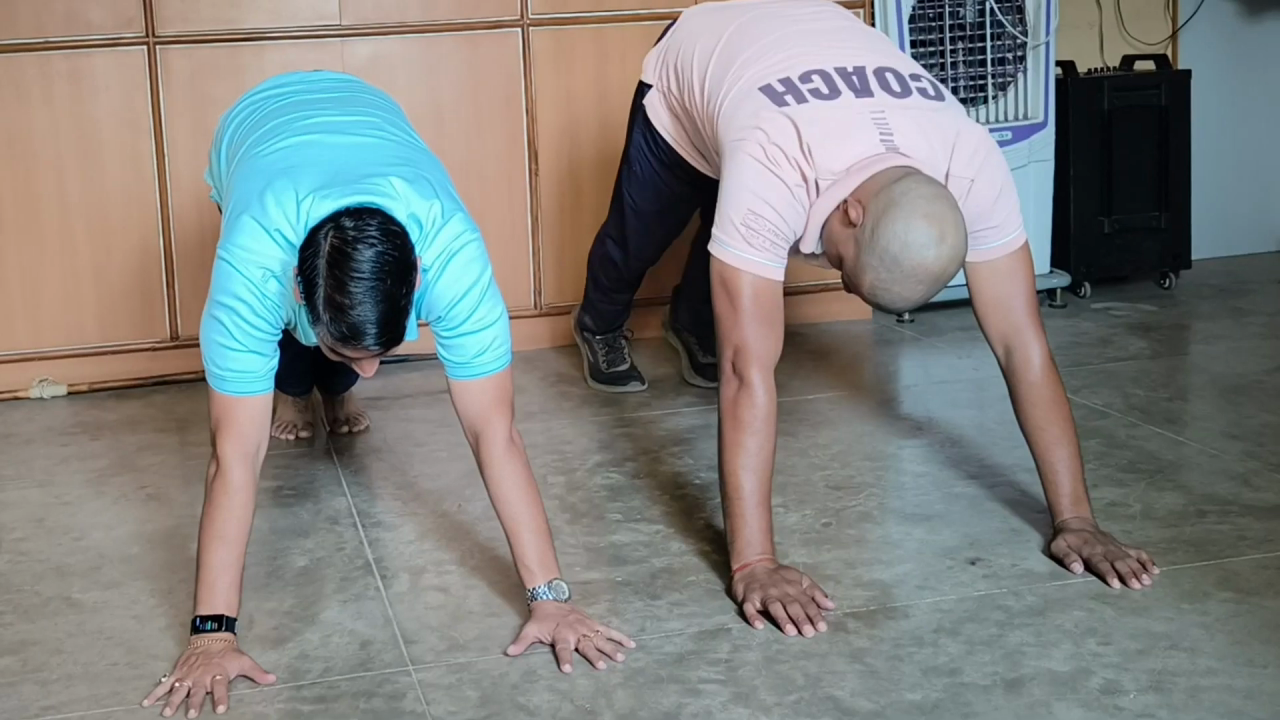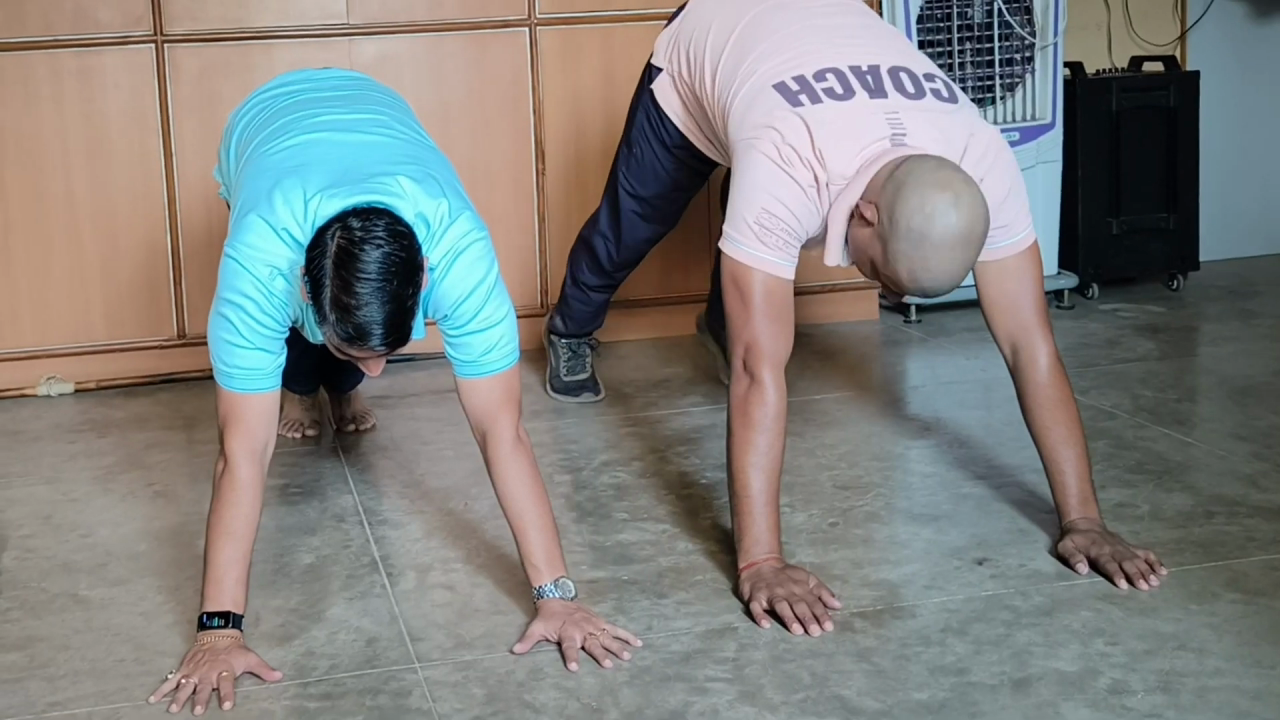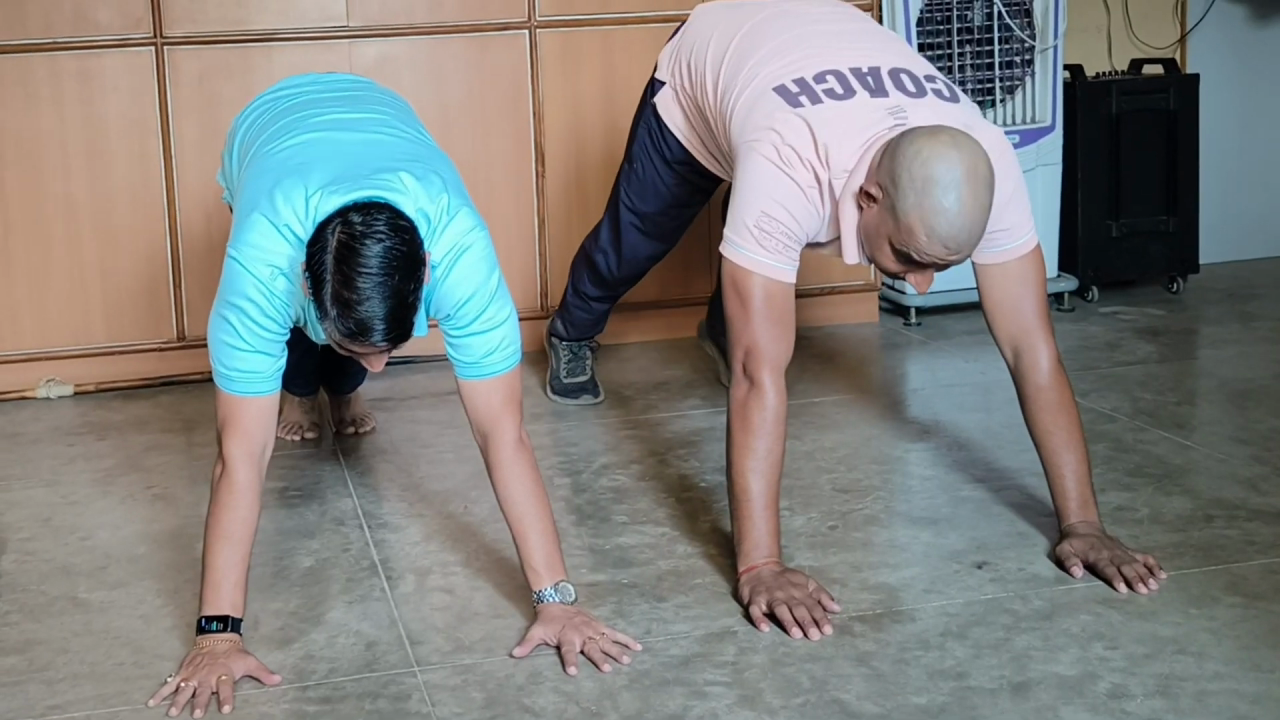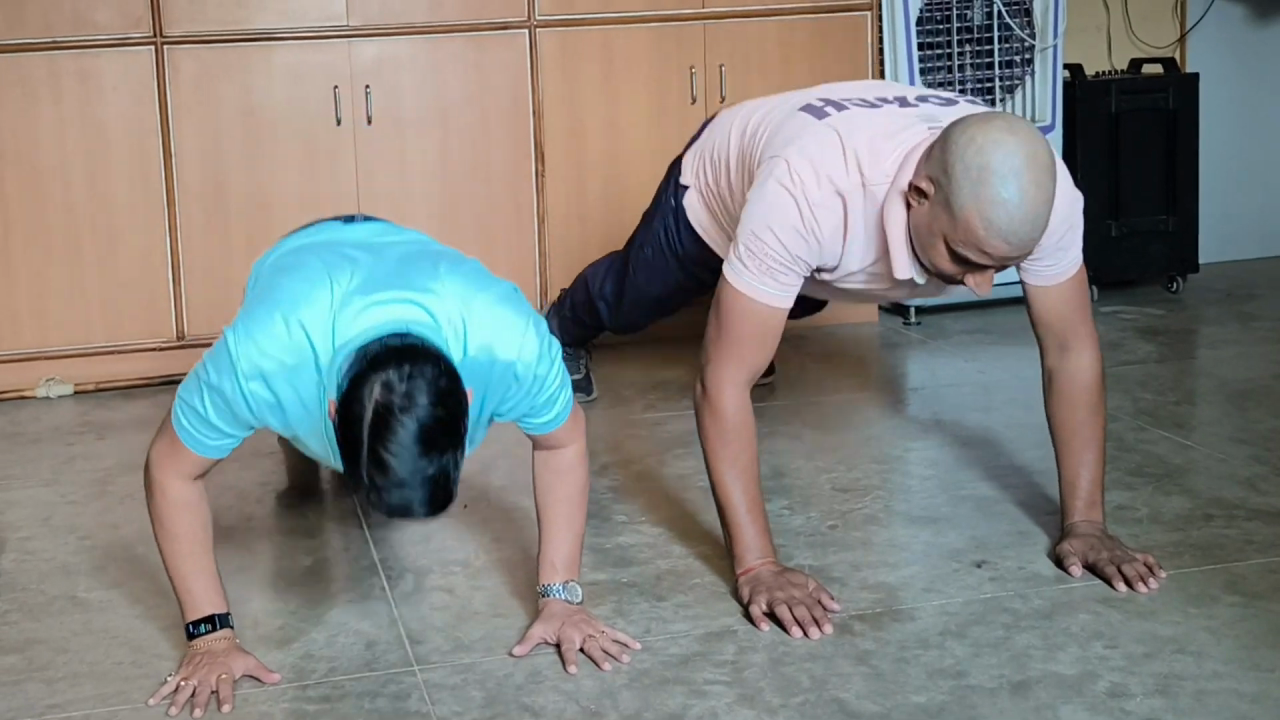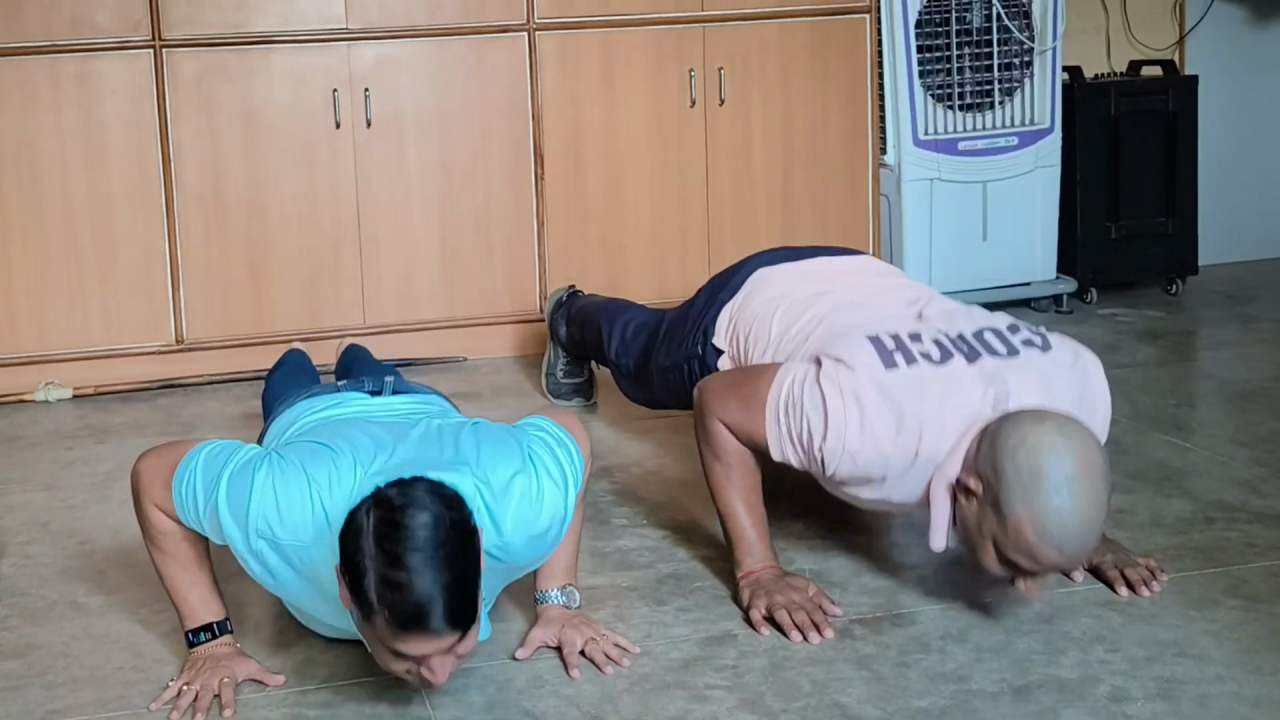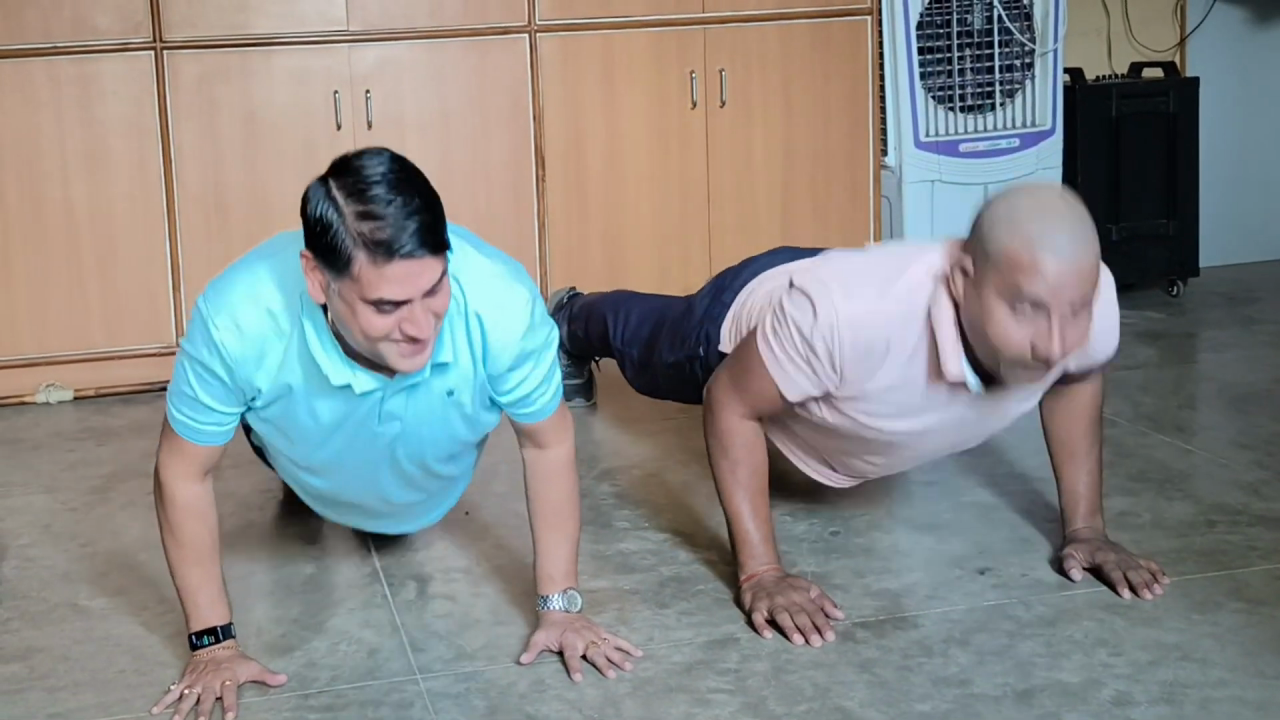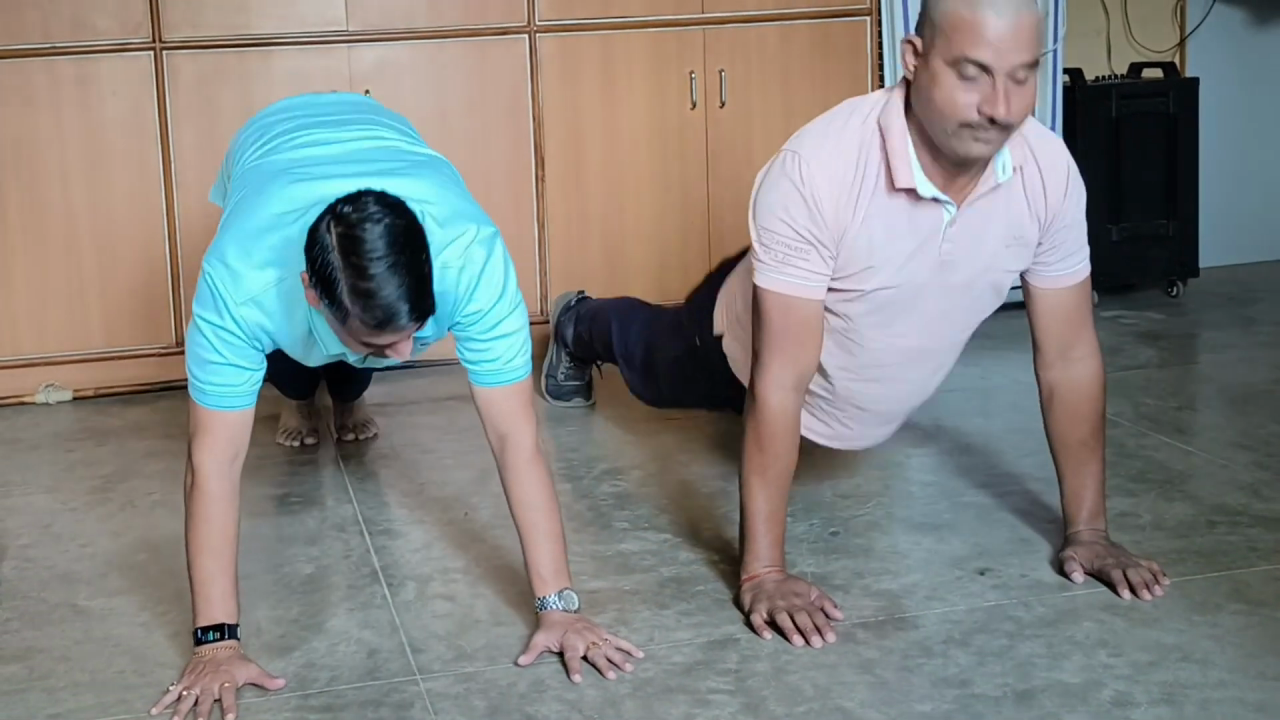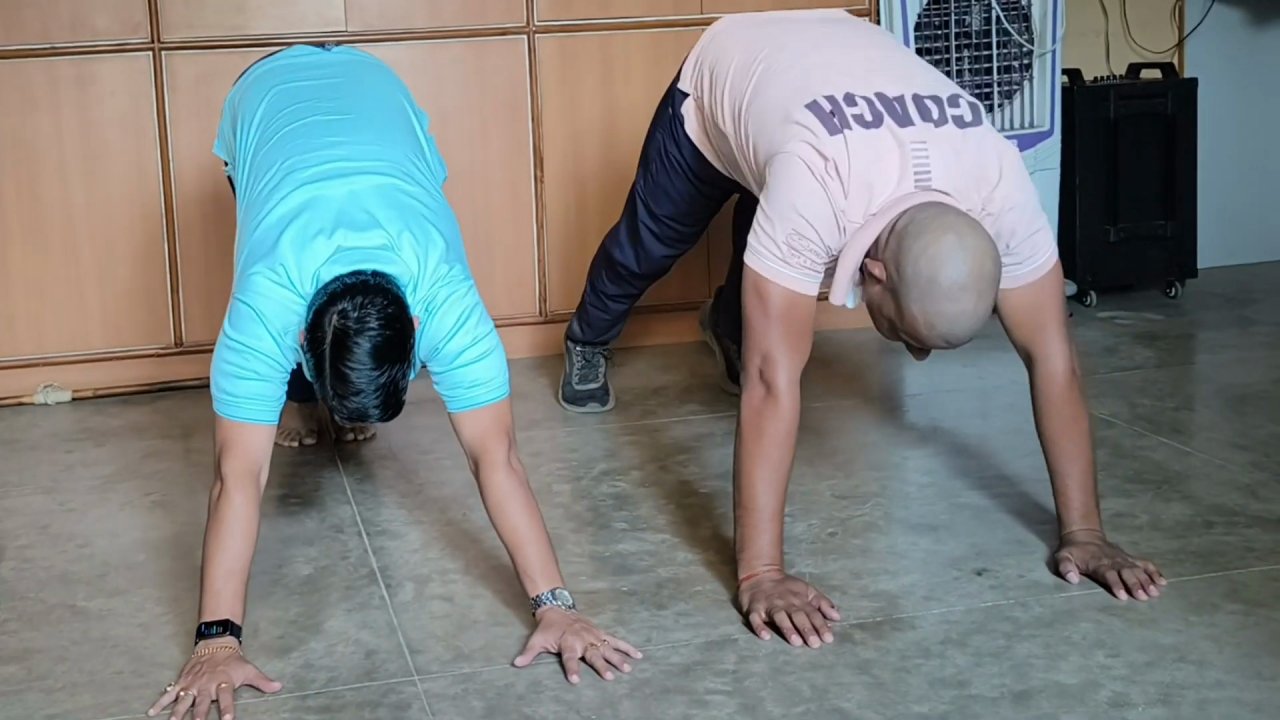
dt=0.4s
person 1, frame 1
left shoulder: (972, 165)
right shoulder: (774, 171)
left elbow: (1022, 344)
right elbow: (750, 371)
left wrist: (1075, 519)
right wrist: (754, 564)
left knee: (725, 249)
right knee: (638, 237)
left ankle: (692, 323)
right ankle: (602, 327)
person 1, frame 2
left shoulder: (983, 163)
right shoulder: (789, 172)
left elbow: (1029, 344)
right elbow: (761, 371)
left wrist: (1082, 519)
right wrist: (760, 562)
left knee: (752, 248)
right knee: (630, 226)
left ankle: (721, 321)
right ankle: (572, 330)
person 1, frame 3
left shoulder: (987, 163)
right shoulder: (789, 170)
left elbow: (1032, 348)
right elbow: (760, 375)
left wrist: (1082, 525)
right wrist: (759, 565)
left knee: (763, 260)
right knee: (631, 243)
left ankle: (723, 328)
right ankle: (571, 336)
person 1, frame 4
left shoulder: (1041, 186)
right shoulder: (811, 189)
left elbow: (1071, 347)
right elbow: (724, 383)
left wrist: (1084, 522)
right wrist: (756, 566)
right hip: (719, 186)
left knee: (781, 304)
right knee: (630, 299)
left ankle: (742, 322)
right ankle: (566, 331)
person 1, frame 5
left shoulder: (1082, 397)
right shoulder: (867, 421)
right elbow: (713, 407)
left wrist: (1086, 535)
right wrist: (757, 571)
right hip: (751, 306)
right knee: (642, 360)
right ankle: (572, 319)
person 1, frame 6
left shoulder: (1088, 301)
right shoulder: (840, 311)
left elbow: (1077, 384)
right elbow: (728, 405)
left wrist: (1085, 529)
right wrist: (759, 571)
right knee: (648, 350)
right ankle: (575, 318)
person 1, frame 7
left shoulder: (1049, 170)
right shoulder: (817, 169)
left elbow: (1069, 358)
right elbow: (780, 382)
left wrist: (1087, 531)
right wrist: (763, 571)
right hip: (754, 355)
right knee: (653, 360)
right ankle: (579, 327)
person 1, frame 8
left shoulder: (999, 189)
right shoulder: (818, 193)
left elbow: (1050, 356)
right elbow: (774, 380)
left wrist: (1083, 531)
right wrist: (759, 574)
right hip: (727, 67)
left knee: (762, 264)
right knee: (647, 247)
left ankle: (728, 328)
right ankle: (589, 340)
person 2, frame 1
left shoulder: (453, 255)
right shoulder: (254, 264)
left elbow: (493, 431)
right elbow: (237, 454)
left wrist: (549, 596)
right wrist: (213, 631)
left knee: (341, 365)
right knee: (289, 359)
left ankle: (333, 390)
right ankle: (291, 388)
person 2, frame 2
left shoulder: (459, 254)
right shoulder: (261, 261)
left elbow: (501, 431)
right elbow: (244, 454)
left wrist: (556, 594)
right wrist: (219, 629)
left knee: (350, 358)
right knee: (298, 361)
left ankle: (338, 389)
right ankle: (298, 387)
person 2, frame 3
left shoulder: (459, 250)
right shoulder: (264, 259)
left elbow: (502, 433)
right elbow: (242, 454)
left wrist: (555, 598)
right wrist: (218, 632)
left knee: (348, 366)
right knee: (299, 362)
left ankle: (340, 390)
right ankle: (298, 389)
person 2, frame 4
left shoulder: (511, 341)
right shoulder: (260, 355)
left elbow: (564, 441)
right elbow: (170, 470)
left wrist: (561, 595)
right wrist: (210, 631)
right ankle: (294, 427)
person 2, frame 5
left shoulder: (526, 506)
right shoulder: (279, 518)
left elbow: (570, 430)
right elbow: (149, 478)
left wrist: (558, 599)
right wrist: (211, 638)
left ankle: (356, 373)
right ankle: (295, 374)
person 2, frame 6
left shoulder: (500, 299)
right shoulder: (237, 318)
left elbow: (548, 444)
right elbow: (182, 477)
left wrist: (560, 602)
right wrist: (212, 639)
person 2, frame 7
left shoulder: (468, 251)
right shoulder: (244, 273)
left elbow: (515, 438)
right elbow: (215, 463)
left wrist: (558, 605)
right wrist: (216, 641)
right knee: (292, 349)
left ankle: (347, 392)
right ankle: (298, 394)
person 2, frame 8
left shoulder: (444, 299)
right shoulder: (272, 308)
left elbow: (495, 459)
right elbow: (240, 477)
left wrist: (554, 605)
right wrist: (218, 640)
left ankle: (312, 394)
right ankle: (298, 399)
